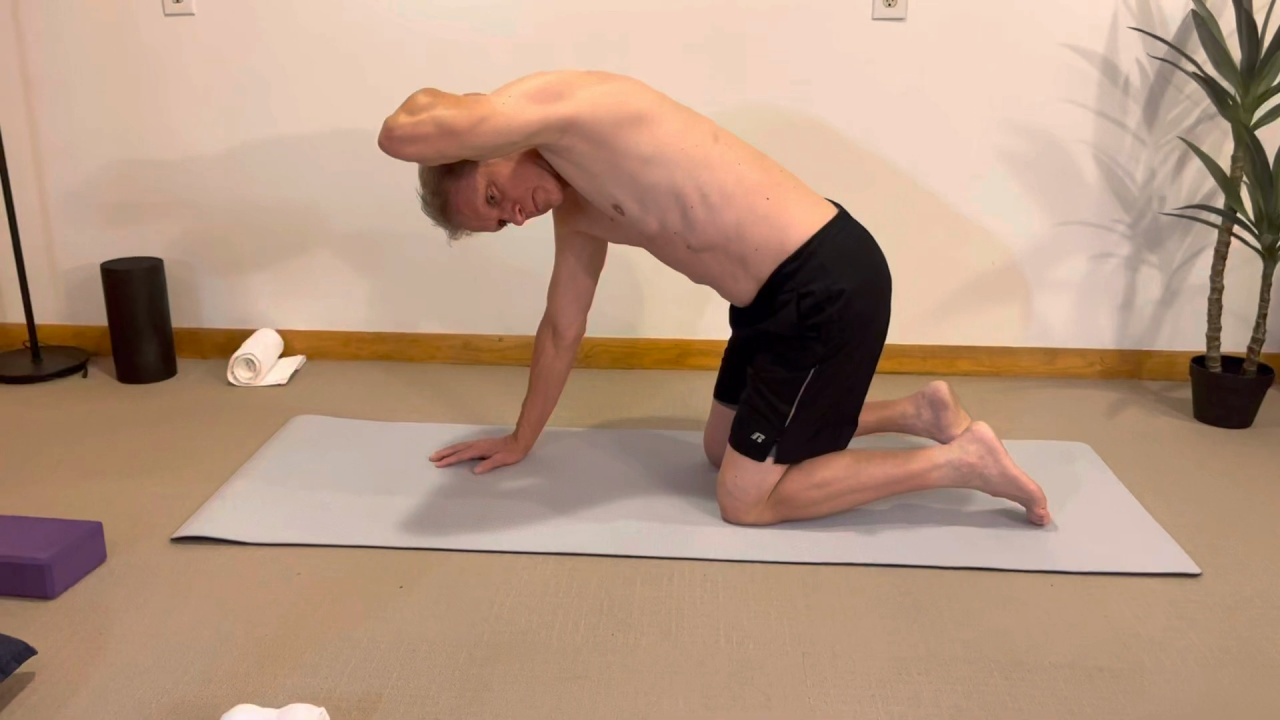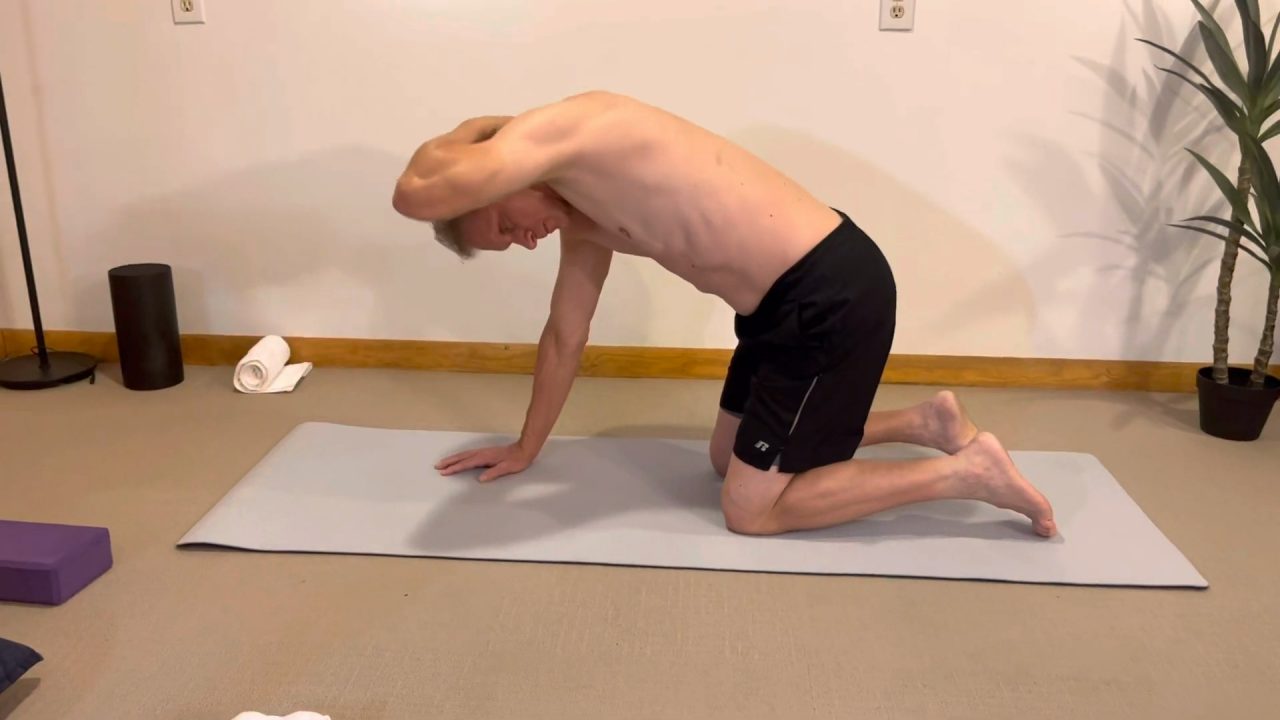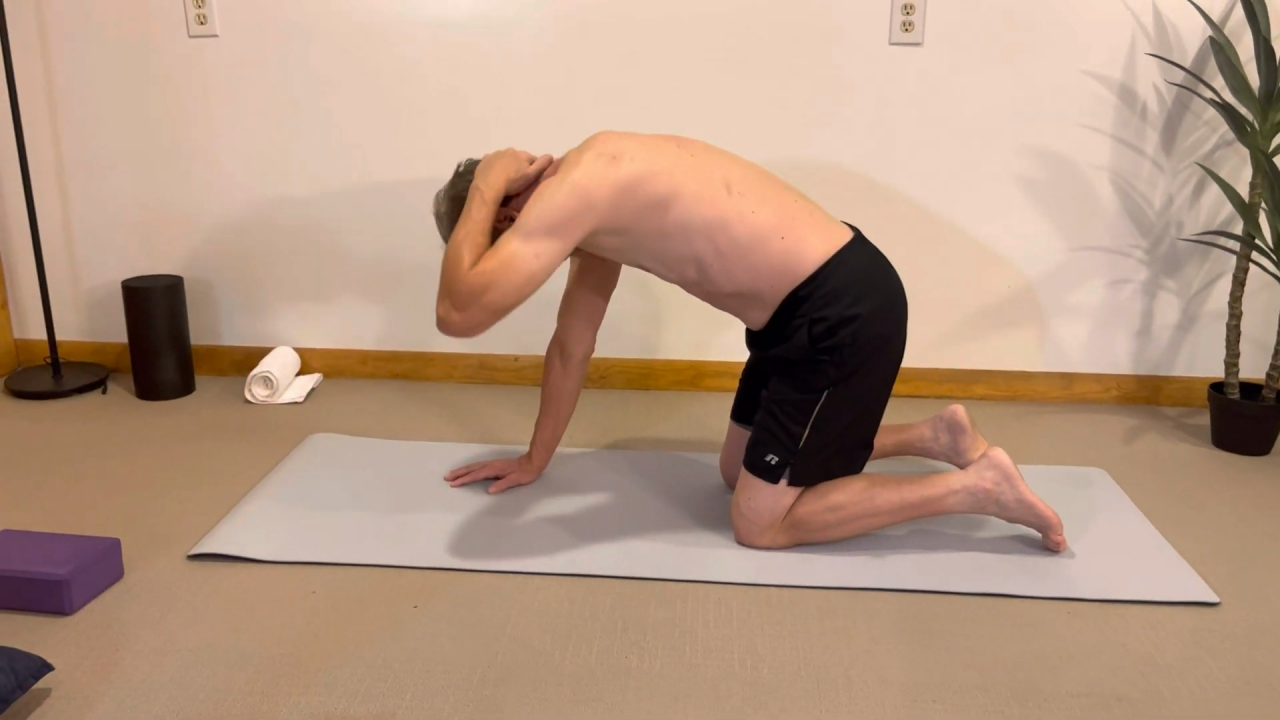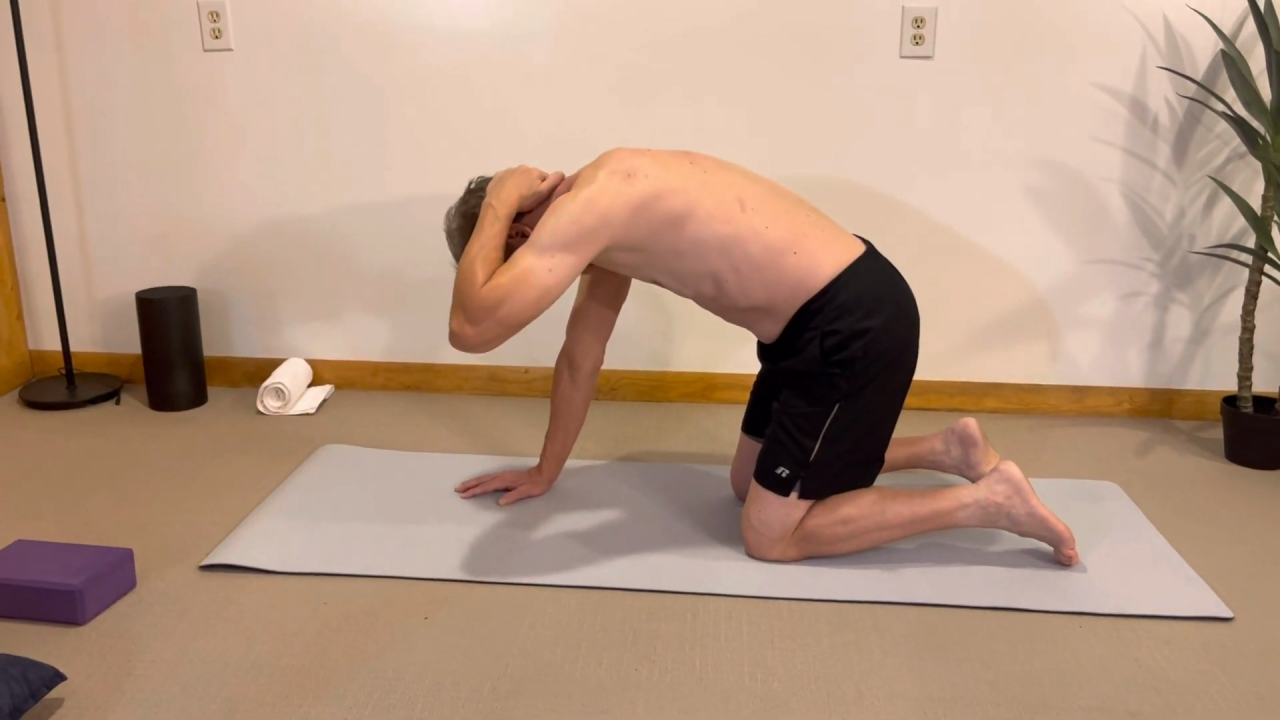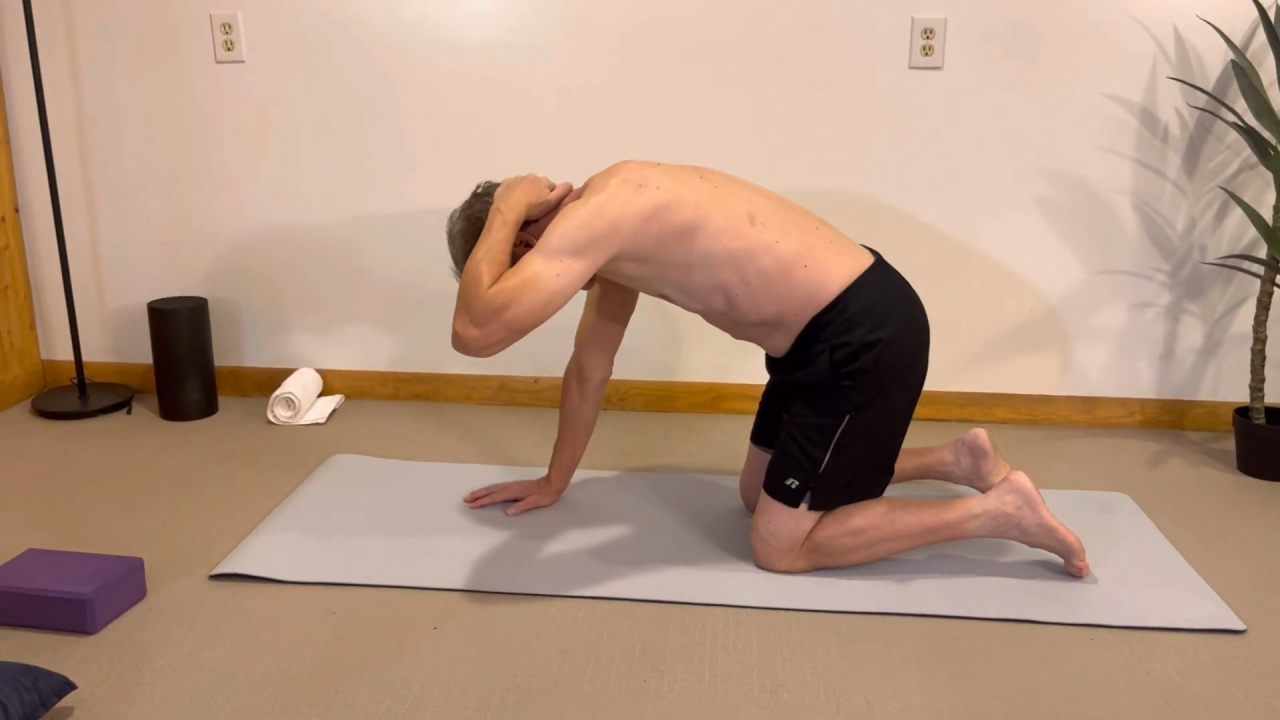
dt=0.5s
person 1, frame 1
left shoulder: (567, 100)
right shoulder: (576, 207)
left elbow: (403, 135)
right elbow: (561, 329)
left wrist: (453, 104)
right wrist: (520, 439)
left hip: (829, 285)
right hip: (780, 292)
left knee: (746, 499)
right knee: (724, 449)
left ankle: (961, 459)
right ankle: (917, 412)
person 1, frame 2
left shoulder: (567, 125)
right shoulder: (583, 212)
left elbow: (417, 196)
right elbow: (564, 335)
left wrist: (475, 131)
right wrist: (525, 448)
left hip: (833, 292)
right hip: (792, 294)
left knee: (751, 509)
right knee: (730, 458)
left ankle: (968, 471)
right ankle: (923, 421)
person 1, frame 3
left shoulder: (575, 188)
right shoulder: (596, 209)
left elbow: (459, 315)
right elbow: (571, 346)
left wrist: (487, 182)
right wrist: (534, 459)
left hip: (843, 310)
right hip: (813, 303)
left knee: (762, 521)
right knee: (738, 470)
left ankle: (979, 487)
right ankle: (935, 436)
person 1, frame 4
left shoulder: (589, 204)
right shoulder: (607, 216)
left elbow: (471, 329)
right elbow: (580, 357)
left wrist: (499, 203)
right wrist: (545, 471)
left hip: (855, 323)
right hip: (827, 313)
left knee: (770, 534)
right knee: (749, 483)
left ankle: (990, 500)
right ankle: (944, 449)
person 1, frame 5
left shoulder: (596, 216)
right shoulder: (614, 231)
left elbow: (476, 333)
right elbow: (589, 370)
left wrist: (506, 208)
right wrist: (554, 482)
left hip: (865, 335)
right hip: (835, 324)
left knee: (781, 546)
right knee: (760, 492)
left ankle: (998, 510)
right ankle: (956, 458)
